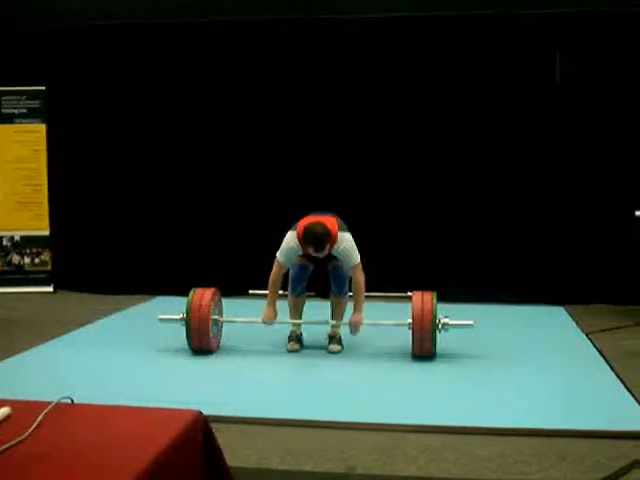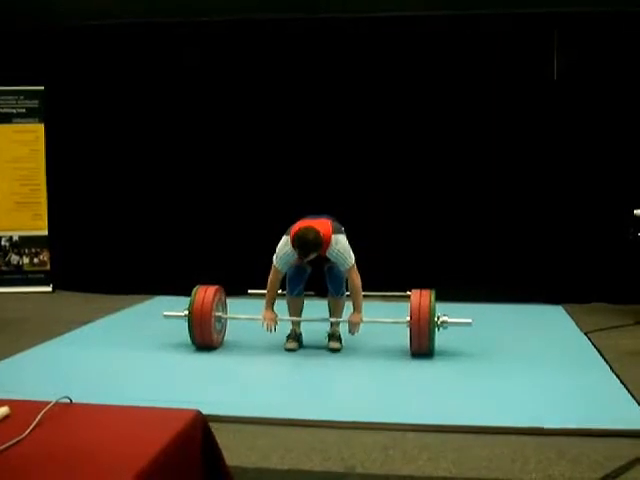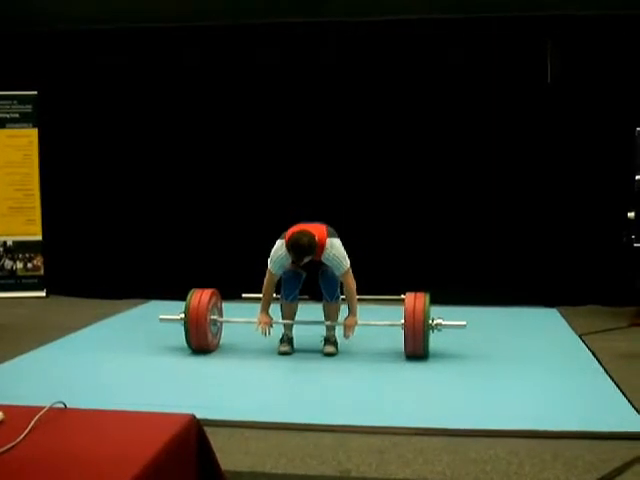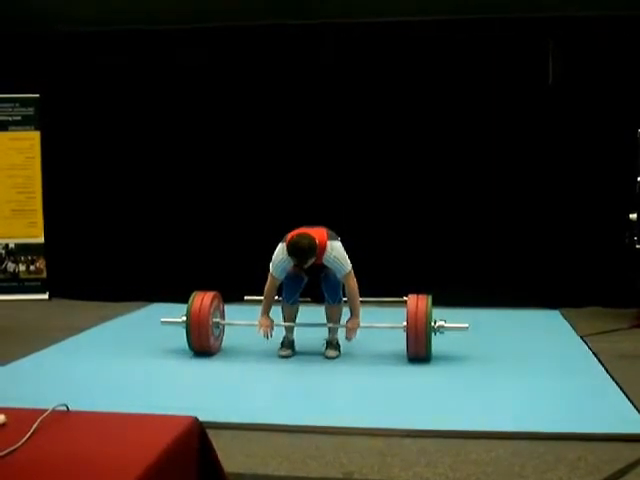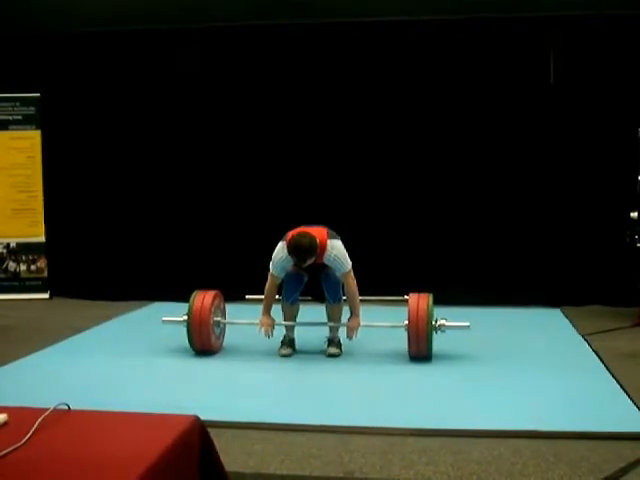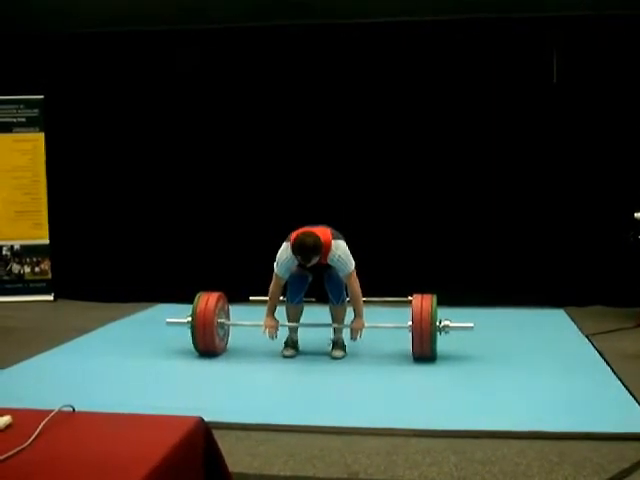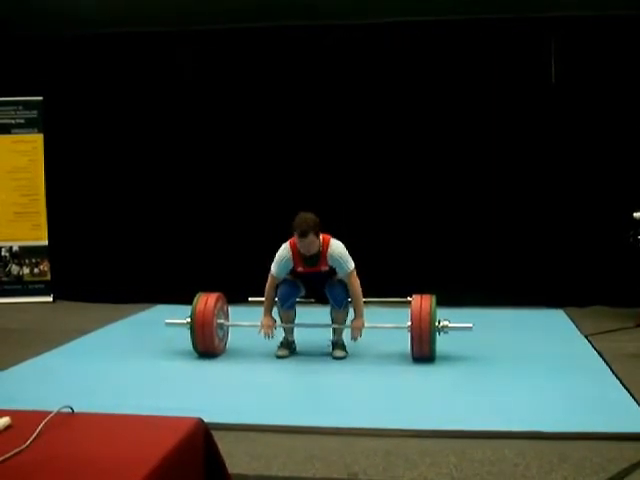
dt=0.7s
person 1, frame 1
left shoulder: (344, 241)
right shoulder: (292, 240)
left elbow: (358, 276)
right elbow: (277, 272)
left wrist: (358, 312)
right wrist: (270, 307)
left hip: (336, 252)
left knee: (340, 281)
right knee: (296, 279)
left ankle: (335, 333)
right ankle: (295, 332)
person 1, frame 2
left shoulder: (338, 243)
right shoulder: (286, 245)
left elbow: (353, 276)
right elbow: (275, 276)
left wrist: (357, 312)
right wrist: (268, 309)
left hip: (332, 248)
right hip: (300, 246)
left knee: (337, 281)
right knee: (294, 280)
left ankle: (335, 331)
right ankle: (295, 331)
person 1, frame 3
left shoulder: (333, 247)
right shoulder: (280, 249)
left elbow: (348, 280)
right elbow: (270, 280)
left wrist: (352, 314)
right wrist: (264, 312)
left hip: (325, 260)
left knee: (331, 287)
right knee: (289, 286)
left ankle: (330, 336)
right ankle: (287, 335)
person 1, frame 4
left shoulder: (334, 250)
right shoulder: (282, 253)
left elbow: (350, 282)
right elbow: (272, 284)
left wrist: (355, 317)
right wrist: (264, 315)
left hip: (327, 265)
left knee: (333, 290)
right knee: (289, 290)
left ankle: (333, 339)
right ankle: (288, 338)
person 1, frame 5
left shoulder: (334, 249)
right shoulder: (281, 252)
left elbow: (349, 281)
right elbow: (272, 283)
left wrist: (355, 316)
right wrist: (265, 314)
left hip: (328, 264)
left knee: (333, 290)
right knee: (289, 291)
left ankle: (334, 337)
right ankle: (289, 337)
person 1, frame 6
left shoulder: (337, 248)
right shoulder: (286, 251)
left elbow: (352, 282)
right elbow: (277, 284)
left wrist: (359, 317)
right wrist: (269, 316)
left hip: (331, 265)
left knee: (337, 291)
right knee: (294, 292)
left ankle: (338, 338)
right ankle: (292, 338)
person 1, frame 7
left shoulder: (335, 249)
right shoulder: (286, 252)
left elbow: (353, 281)
right elbow: (272, 282)
left wrist: (359, 317)
right wrist: (267, 315)
left hip: (329, 280)
right hip: (299, 280)
left knee: (340, 296)
right knee: (283, 294)
left ankle: (338, 340)
right ankle: (288, 339)
